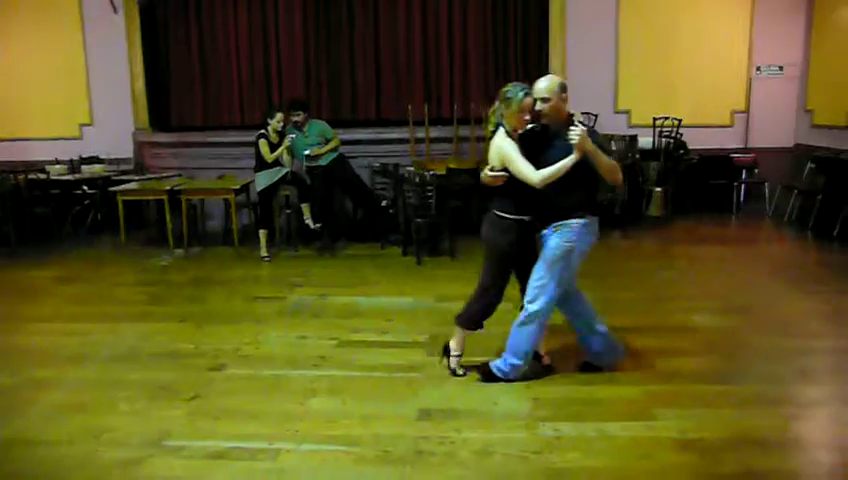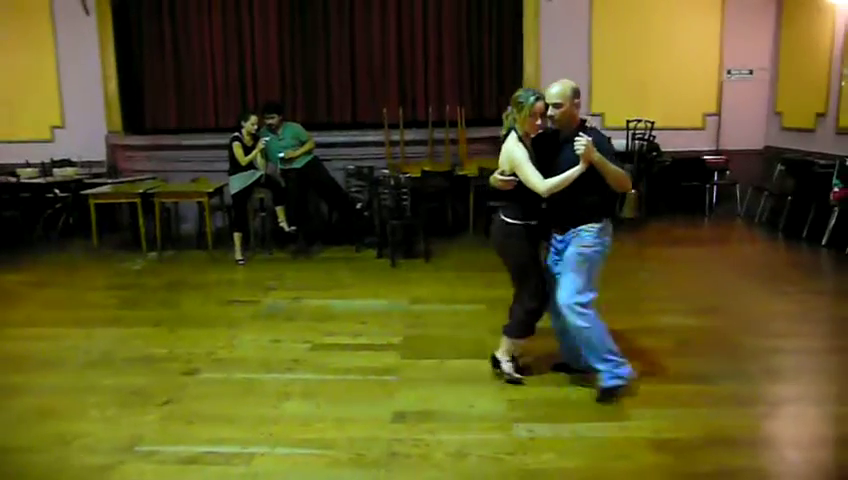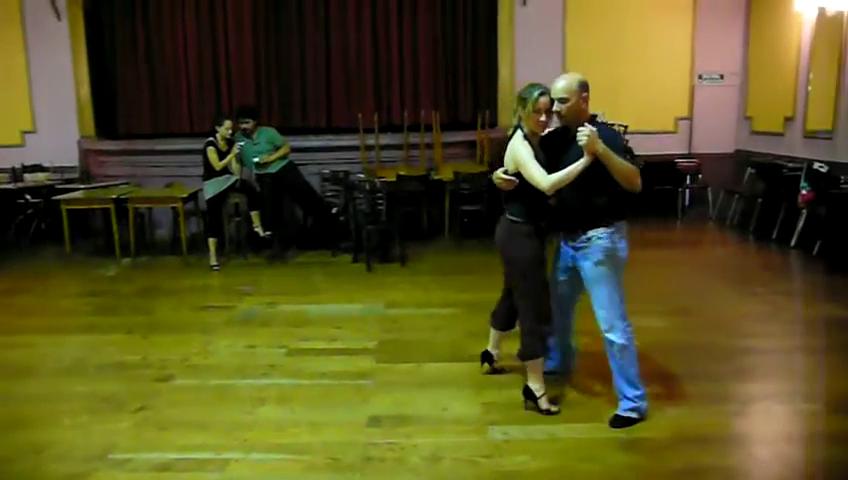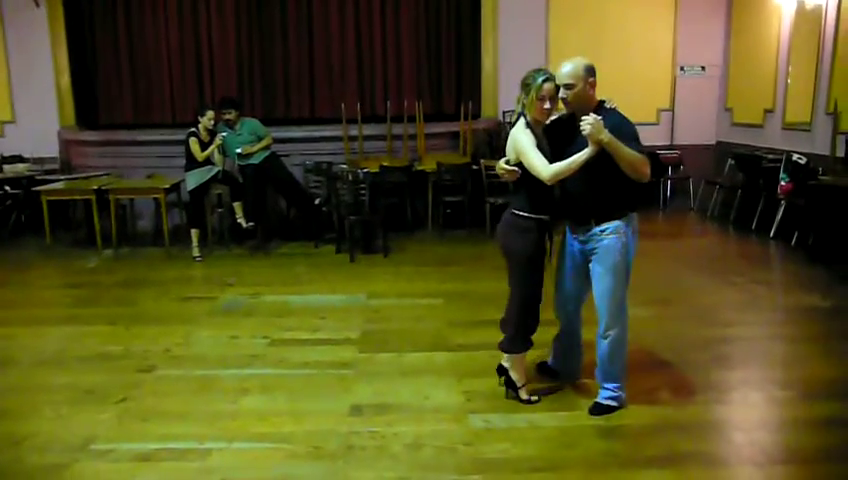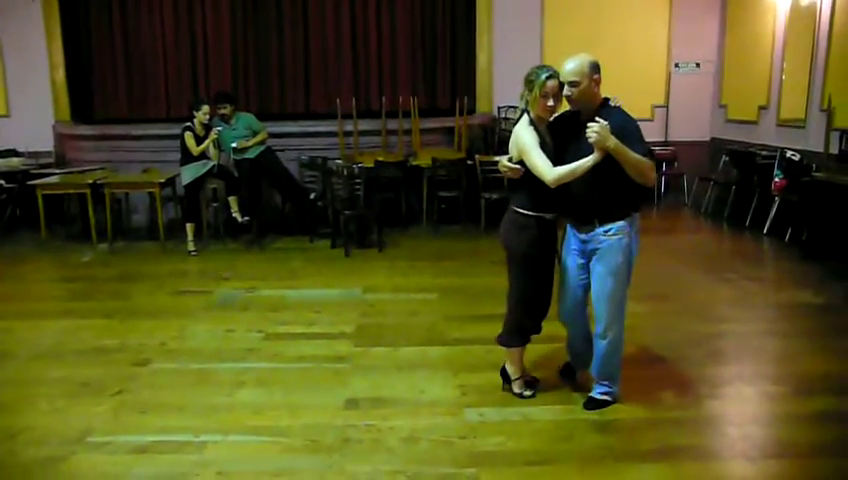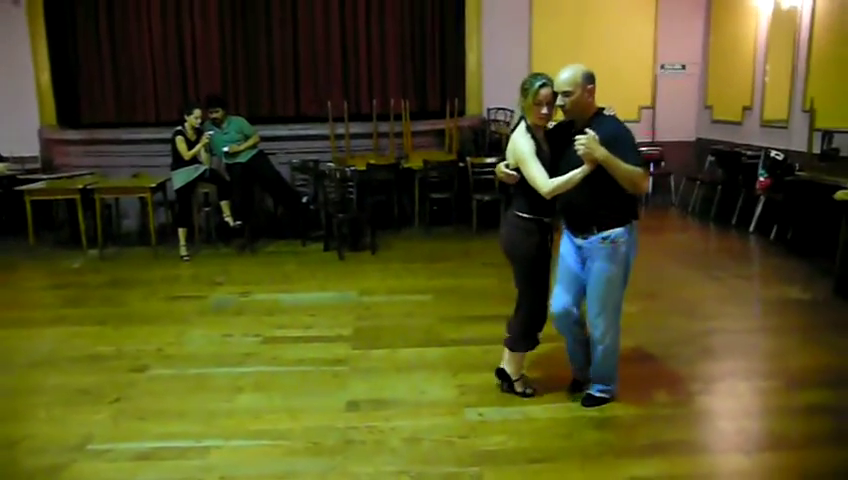
dt=0.4s
person 1, frame 1
left shoulder: (580, 134)
left elbow: (616, 178)
left wrist: (588, 148)
left hip: (574, 227)
right hip: (553, 227)
left knee: (539, 294)
right knee: (565, 293)
left ankle: (511, 366)
right ankle: (605, 352)
person 1, frame 2
left shoulder: (594, 139)
right shoulder: (546, 141)
left elbow: (624, 185)
left wrist: (594, 158)
right wrist: (499, 177)
left hip: (588, 233)
right hip: (559, 233)
left knee: (573, 301)
right knee: (554, 298)
left ankle: (615, 372)
right ankle: (579, 358)
person 1, frame 3
left shoulder: (605, 134)
right shoulder: (555, 139)
left elbow: (634, 183)
left wrist: (599, 150)
right wrist: (503, 176)
left hip: (601, 239)
right hip: (569, 238)
left knee: (611, 321)
right knee: (558, 306)
left ankle: (634, 401)
right ankle: (557, 362)
person 1, frame 4
left shoulder: (614, 122)
right shoulder: (560, 127)
left elbow: (643, 172)
left wrist: (605, 139)
right wrist: (507, 166)
left hip: (611, 231)
right hip: (575, 230)
left knee: (610, 315)
right knee: (565, 305)
left ankle: (612, 390)
right ankle: (564, 366)
person 1, frame 5
left shoulder: (619, 121)
right shoulder: (563, 123)
left elbow: (649, 177)
left wrist: (611, 144)
right wrist: (510, 164)
left hip: (612, 232)
right hip: (576, 230)
left knee: (606, 315)
right knee: (570, 307)
left ankle: (605, 386)
right ankle: (579, 359)
person 1, frame 6
left shoulder: (614, 131)
right shoulder: (559, 132)
left elbow: (639, 185)
left wrist: (602, 155)
right wrist: (508, 169)
left hip: (609, 237)
right hip: (573, 235)
left knee: (602, 318)
right knee: (562, 308)
left ankle: (603, 385)
right ankle: (585, 367)
person 2, frame 1
left shoulder: (513, 137)
right shoulder: (504, 143)
right elbow: (537, 179)
right wrist: (575, 155)
left hip: (519, 225)
right hip: (504, 227)
right knee: (489, 291)
left ankle: (535, 349)
right ankle: (453, 349)
person 2, frame 2
left shoulder: (525, 141)
right shoulder: (515, 148)
right elbow: (543, 187)
right wrist: (582, 166)
left hip: (521, 228)
right hip: (513, 231)
left knee: (529, 291)
right knee: (535, 295)
left ankle: (510, 350)
right ankle: (502, 355)
person 2, frame 3
left shoulder: (536, 141)
right shoulder: (520, 145)
right elbow: (547, 184)
right wrist: (587, 159)
left hip: (523, 230)
right hip: (520, 232)
left knee: (514, 295)
right knee: (535, 307)
left ankle: (491, 352)
right ankle: (535, 389)
person 2, frame 4
left shoulder: (544, 129)
right shoulder: (522, 134)
right elbow: (548, 174)
right wrist: (591, 149)
left hip: (534, 226)
right hip: (521, 227)
left knee: (525, 299)
right knee: (524, 301)
left ankle: (508, 364)
right ankle: (517, 380)
person 2, frame 5
left shoulder: (549, 126)
right shoulder: (525, 133)
right elbow: (552, 177)
right wrist: (596, 155)
left hip: (542, 225)
right hip: (523, 226)
left knee: (539, 298)
right knee: (523, 299)
left ankle: (516, 368)
right ankle: (513, 373)
person 2, frame 6
left shoulder: (546, 133)
right shoulder: (522, 140)
right elbow: (546, 188)
right wrist: (588, 166)
left hip: (534, 227)
right hip: (524, 230)
left knee: (532, 299)
right knee: (533, 301)
left ankle: (508, 365)
right ankle: (512, 373)
person 3, frame 1
left shoulder: (281, 135)
right shoulder: (262, 136)
left elbow: (285, 157)
right elbow: (269, 158)
left wrist: (289, 170)
right wrist: (283, 147)
left hip: (279, 170)
right hip: (264, 174)
left knee: (303, 183)
right knee: (265, 210)
left ankle: (307, 218)
right ankle: (263, 248)
person 3, frame 2
left shoulder: (255, 137)
right shoulder: (236, 139)
left elbow: (259, 160)
right elbow: (243, 161)
right wrist: (257, 149)
left hip: (253, 172)
right hip: (238, 177)
left knee: (277, 185)
right knee: (240, 212)
left ankle: (282, 221)
right ankle: (238, 251)
person 3, frame 3
left shoulder: (230, 142)
right shoulder: (210, 144)
left elbow: (234, 166)
right elbow: (217, 166)
right wrist: (232, 154)
left hip: (227, 177)
right hip: (212, 182)
left knee: (252, 191)
right knee: (214, 218)
left ankle: (257, 226)
right ankle: (212, 256)
person 3, frame 4
left shoulder: (212, 133)
right shoulder: (192, 135)
left elbow: (217, 159)
right elbow: (200, 157)
right wrist: (214, 145)
left hip: (210, 168)
right hip: (195, 173)
left knee: (235, 182)
right knee: (197, 209)
left ankle: (240, 217)
right ankle: (195, 247)
person 3, frame 5
left shoulder: (208, 128)
right shoulder: (188, 129)
left elbow: (212, 154)
right elbow: (195, 152)
right wrist: (210, 140)
left hip: (205, 163)
right hip: (190, 167)
left knee: (230, 177)
right knee: (192, 203)
left ankle: (235, 212)
right ankle: (190, 241)
person 3, frame 6
left shoulder: (199, 132)
right shoulder: (179, 133)
left elbow: (203, 158)
right elbow: (186, 156)
right wrist: (201, 144)
left hip: (196, 167)
right hip: (181, 171)
left knee: (223, 181)
right knee: (184, 207)
left ankle: (227, 216)
right ankle: (182, 246)
person 4, frame 1
left shoulder: (319, 125)
right shoulder: (289, 131)
left elbow: (337, 140)
left wrist: (322, 150)
left hip: (334, 160)
right hip: (315, 170)
left knee: (357, 187)
right knee: (322, 204)
left ankle: (382, 215)
right ankle: (333, 234)
person 4, frame 2
left shoulder: (294, 128)
right shoulder: (263, 134)
left elbow: (311, 143)
left wrist: (296, 153)
left hip: (308, 163)
right hip: (290, 172)
left knee: (332, 190)
right knee: (296, 206)
left ankle: (355, 217)
right ankle: (308, 237)
person 4, frame 3
left shoulder: (269, 132)
right shoulder: (238, 138)
left elbow: (286, 148)
left wrist: (271, 157)
left hip: (284, 168)
right hip: (265, 177)
left knee: (307, 195)
right knee: (272, 211)
left ankle: (331, 223)
right ankle: (283, 242)
person 4, frame 4
left shoulder: (251, 123)
right shoulder: (220, 129)
left elbow: (269, 139)
left wrist: (253, 149)
left hip: (266, 158)
right hip: (247, 167)
left knee: (289, 185)
right knee: (254, 202)
left ankle: (314, 213)
right ankle: (265, 233)
person 4, frame 5
left shoulder: (246, 118)
right shoulder: (216, 124)
left elbow: (264, 133)
left wrist: (249, 143)
left hip: (261, 153)
right hip: (243, 161)
left knee: (284, 179)
right knee: (250, 195)
left ankle: (308, 207)
right ankle: (259, 227)
person 4, frame 6
left shoulder: (238, 121)
right shoulder: (207, 128)
left elbow: (256, 137)
left wrist: (240, 147)
left hip: (253, 156)
right hip: (234, 165)
left knee: (276, 182)
right knee: (241, 199)
left ankle: (301, 209)
right ankle: (250, 231)
